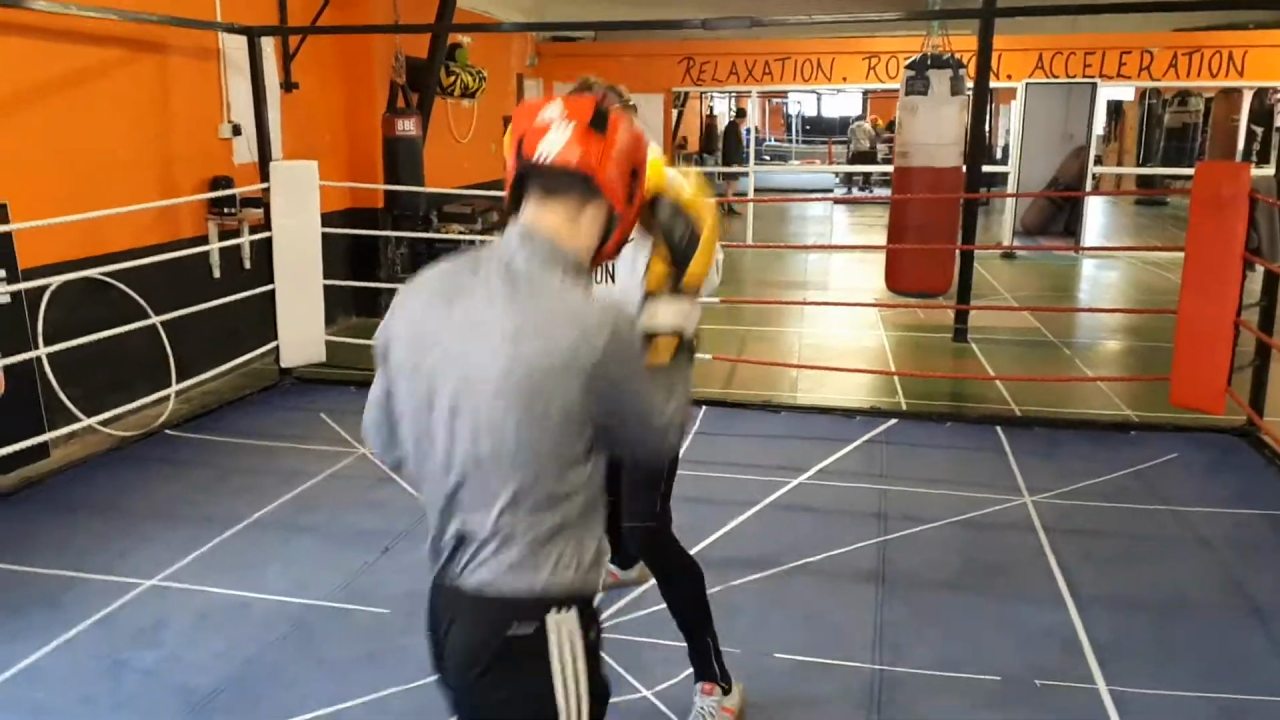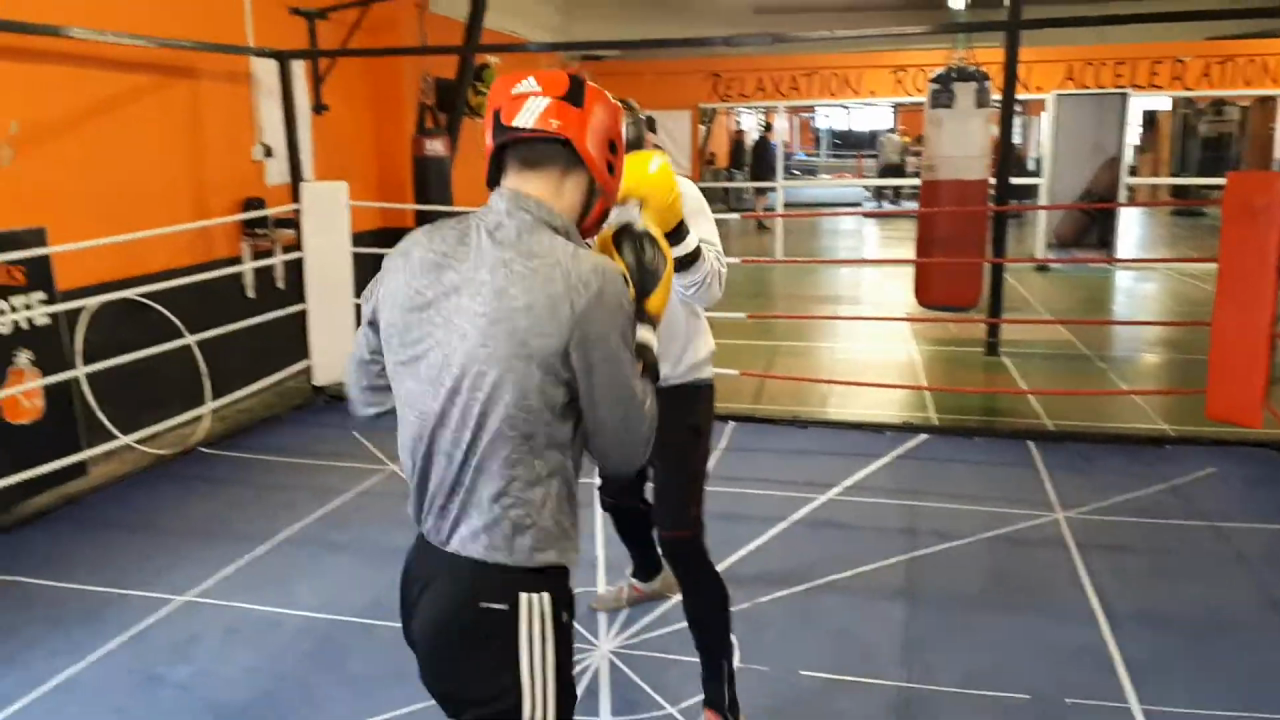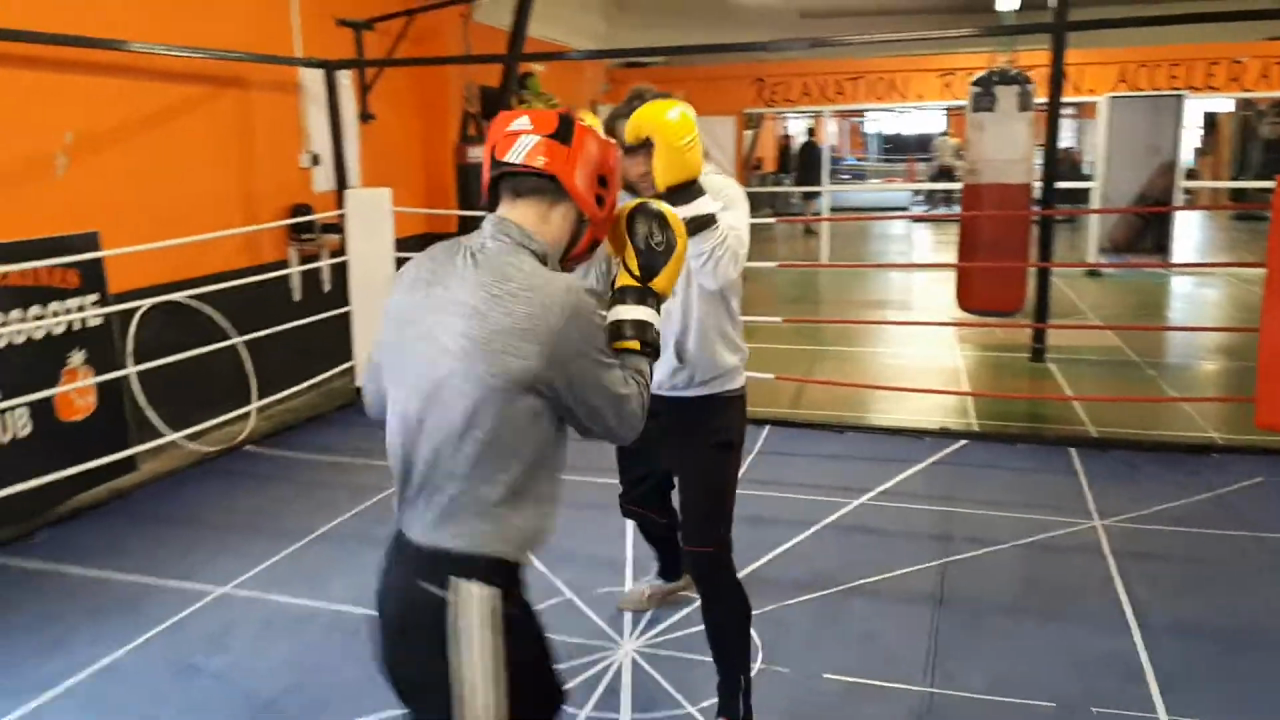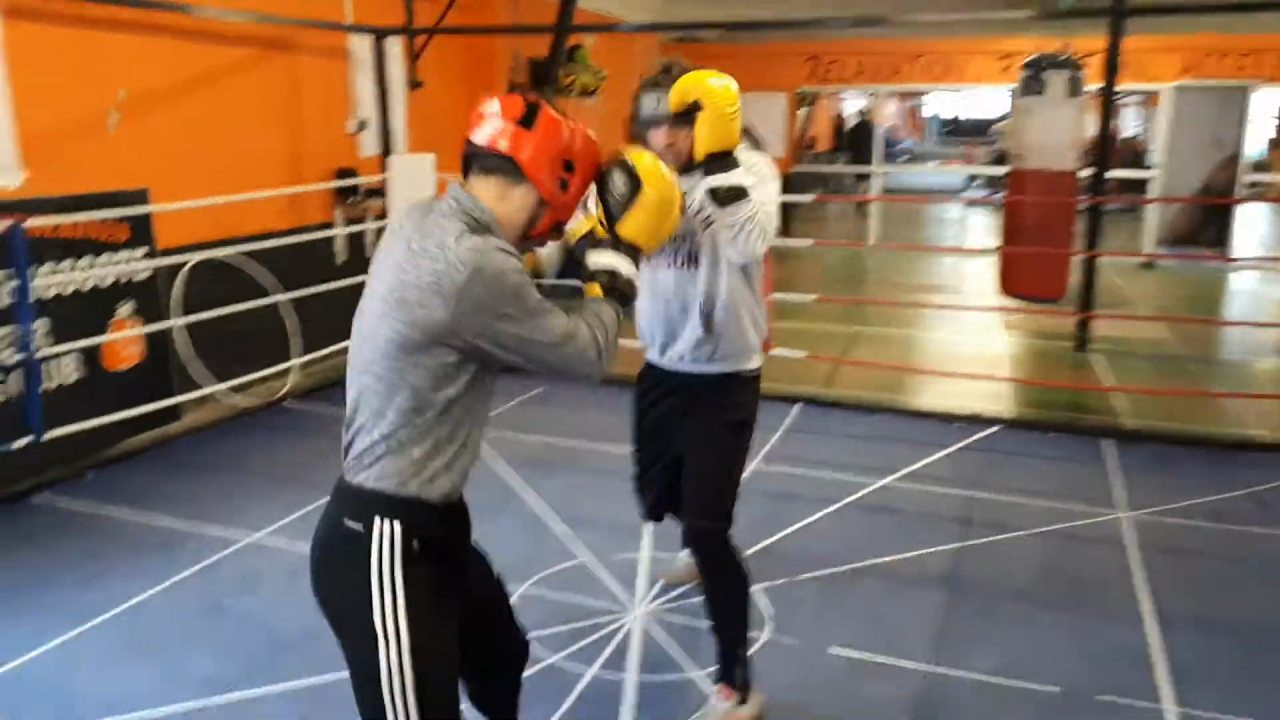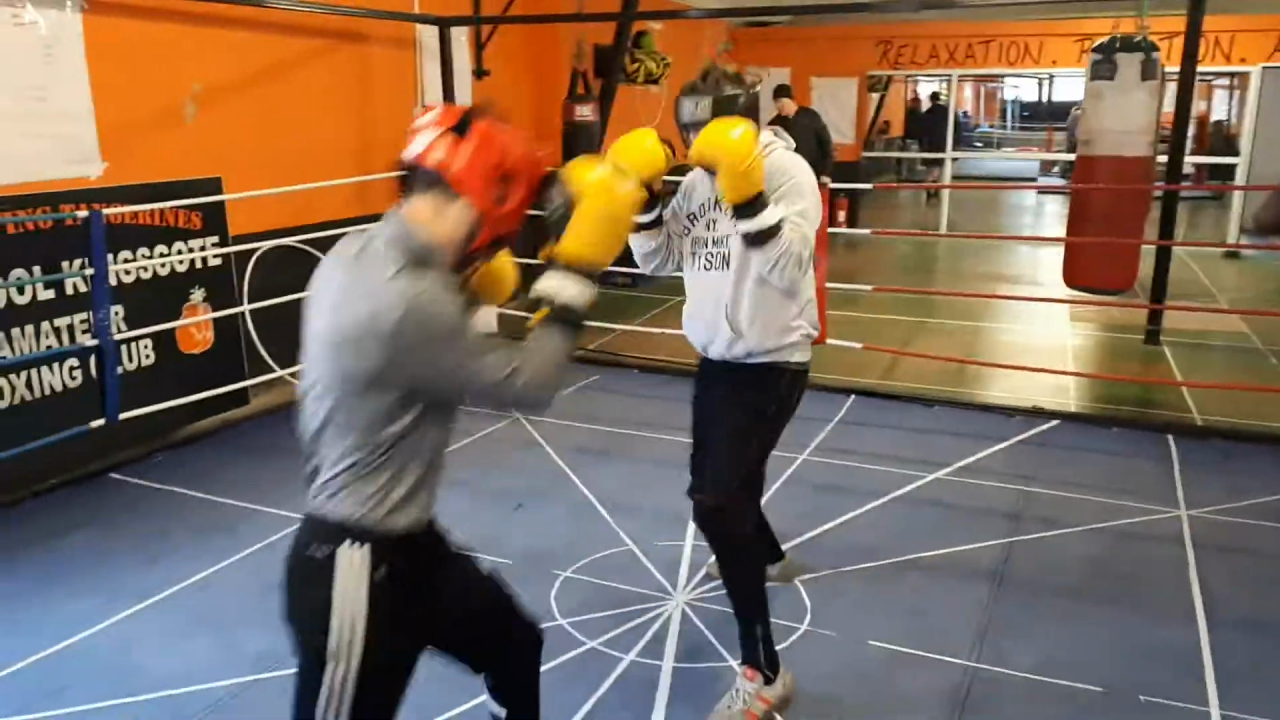
dt=0.2s
person 1, frame 1
left shoulder: (659, 185)
left elbow: (703, 276)
left wrist: (670, 219)
left knee: (646, 524)
right knee: (600, 482)
right ankle: (628, 565)
person 1, frame 2
left shoulder: (679, 197)
left elbow: (708, 287)
left wrist: (668, 227)
left hip: (678, 387)
left knee: (682, 540)
right knee: (619, 494)
right ankle: (648, 576)
person 1, frame 3
left shoulder: (720, 194)
left elbow: (719, 274)
right elbow: (588, 277)
left wrist: (683, 185)
left hip: (708, 400)
right hip: (645, 393)
left knee: (711, 558)
right knee: (639, 500)
right ankle: (672, 573)
person 1, frame 4
left shoulder: (750, 171)
left elbow: (746, 246)
left wrist: (720, 154)
right wrist: (604, 209)
left hip: (722, 376)
right hip: (662, 370)
left knee: (708, 527)
right knee: (657, 496)
right ankle: (705, 557)
person 1, frame 5
left shoulder: (787, 170)
right shoulder: (698, 178)
left elbow: (787, 268)
right elbow: (657, 258)
left wrist: (747, 195)
right wrist: (645, 200)
left hip: (769, 363)
right hip: (717, 360)
left knee: (716, 506)
right knee: (714, 480)
right ankle: (767, 558)
person 2, frame 1
left shoulder: (423, 291)
right shoulder: (596, 325)
left elbow: (386, 444)
right elbow: (658, 436)
right wrist: (671, 309)
left hip: (454, 607)
right hip: (534, 628)
person 2, frame 2
left shoulder: (411, 255)
right shoulder: (582, 282)
left elbow: (366, 395)
right elbow: (624, 449)
right wrist: (639, 325)
left hip: (427, 578)
right hip: (508, 596)
person 2, frame 3
left shoulder: (423, 270)
right shoulder: (552, 303)
left elbow: (377, 397)
right elbow: (617, 419)
right wrist: (641, 301)
left hip: (434, 573)
right hip: (463, 593)
person 2, frame 4
left shoulder: (420, 226)
right shoulder: (473, 265)
right elbow: (583, 354)
right wrist: (622, 248)
left hip: (428, 523)
right hip: (385, 540)
left knee: (500, 658)
person 2, frame 5
left shoulder: (359, 249)
right shoulder: (405, 301)
right elbow: (526, 382)
left wrist: (457, 291)
right wrist: (576, 267)
left hip: (404, 546)
right hip: (354, 566)
left knee: (515, 644)
